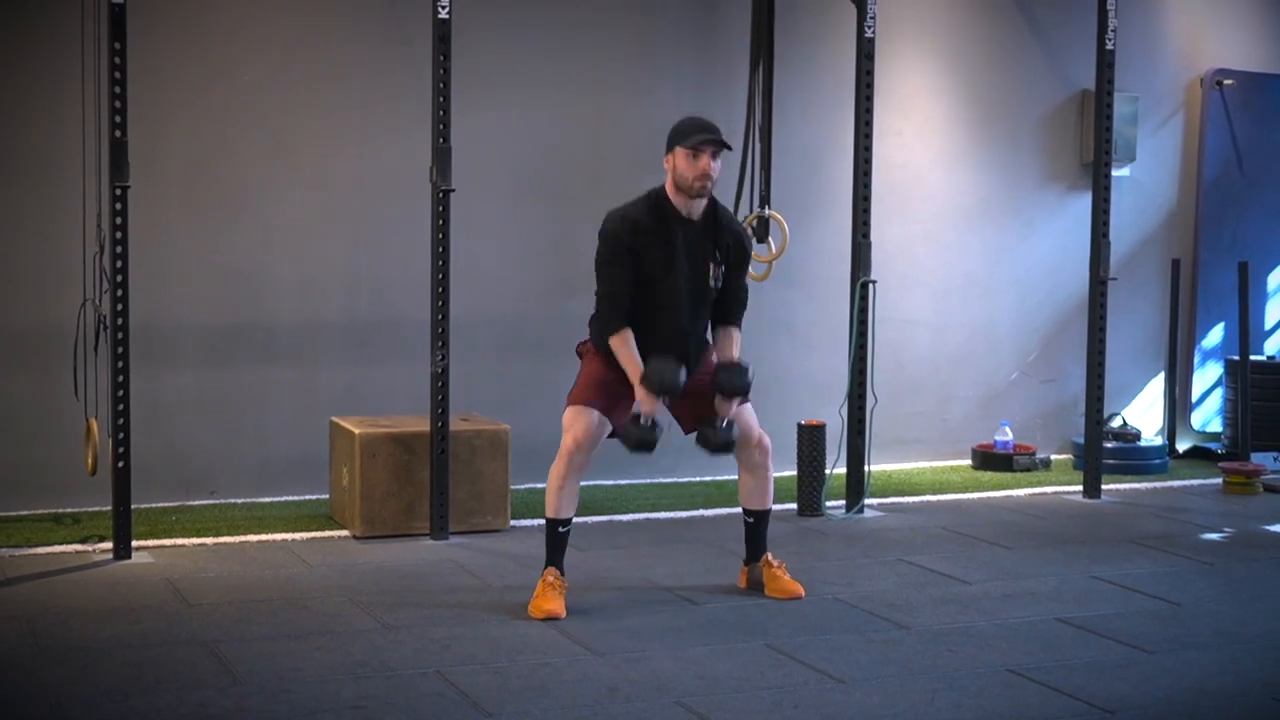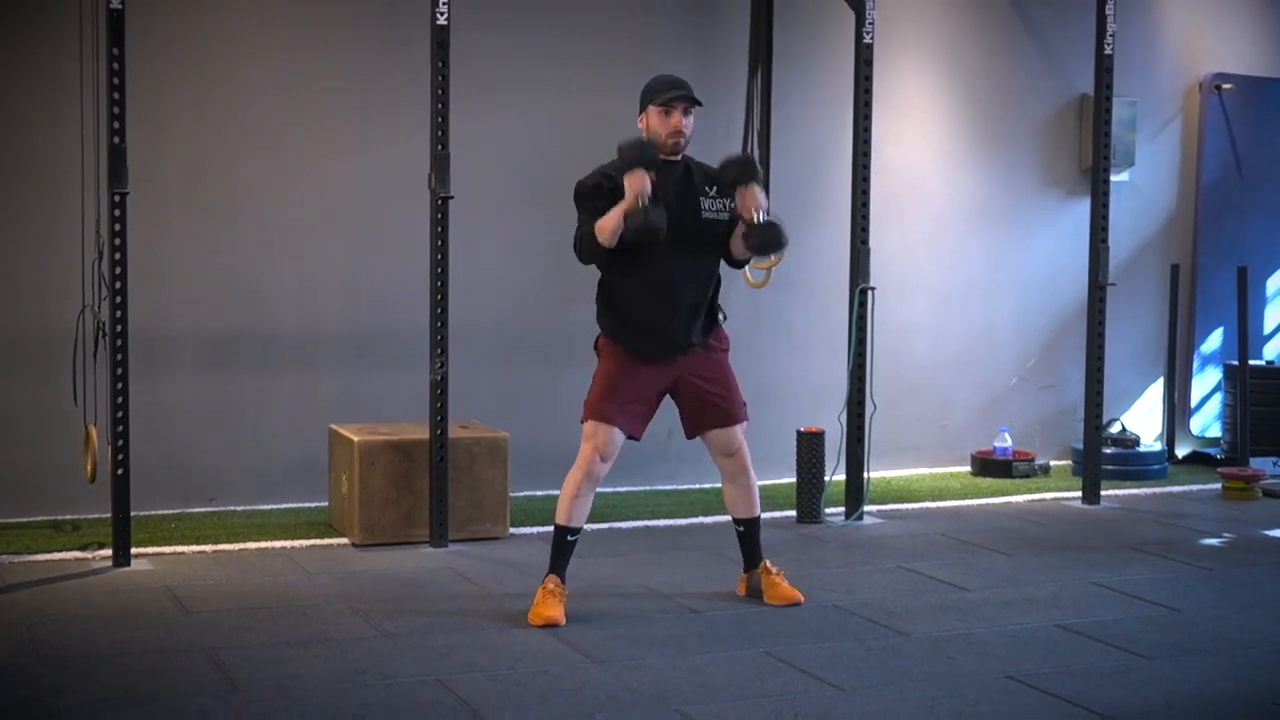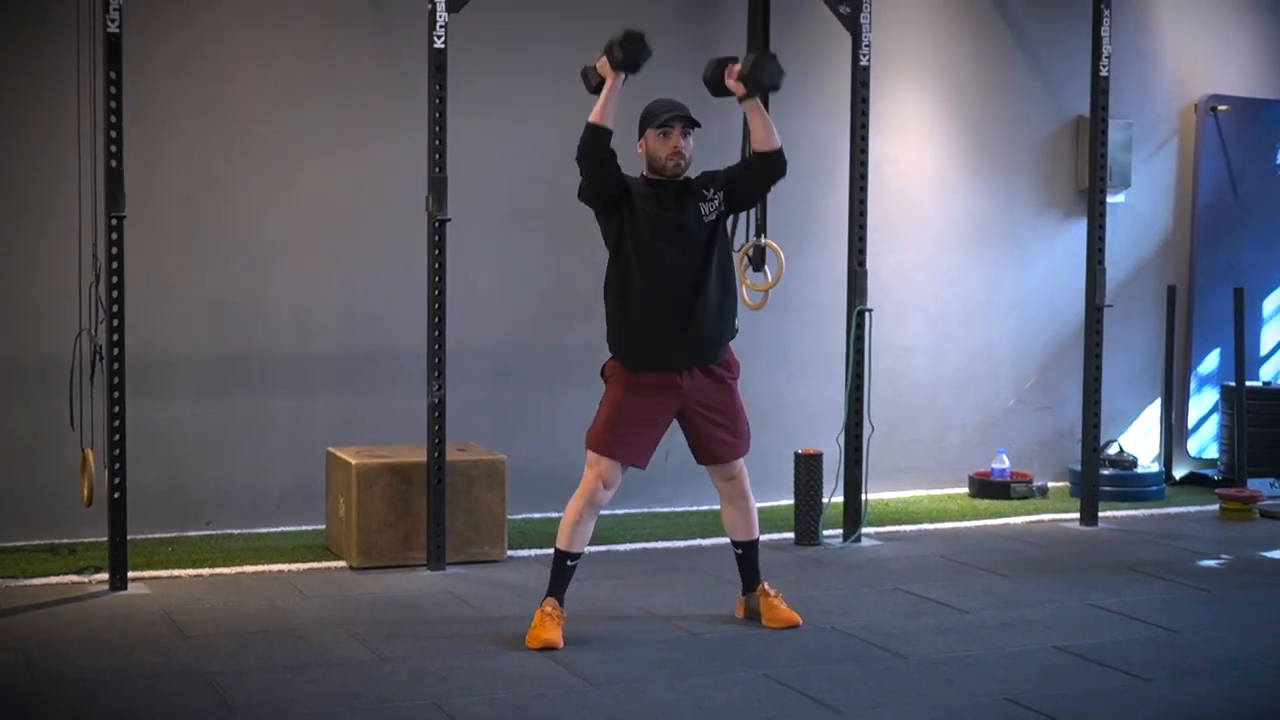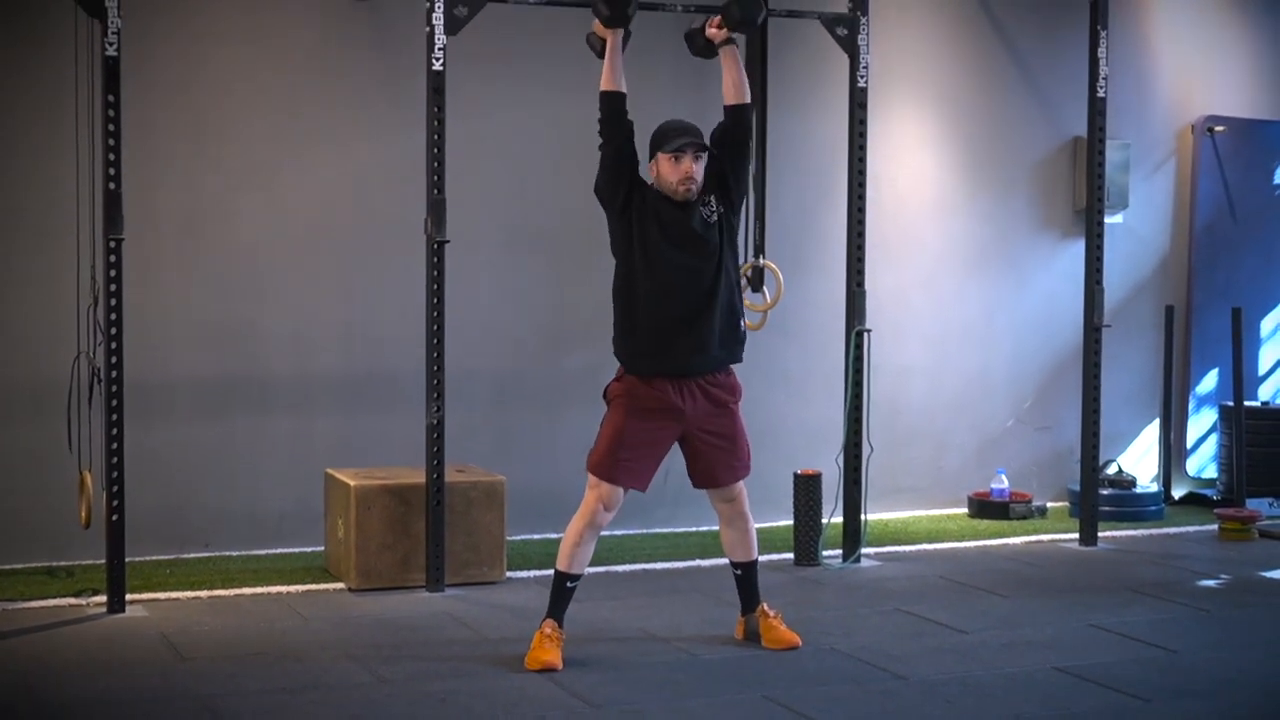
dt=0.2s
person 1, frame 1
left shoulder: (730, 234)
right shoulder: (628, 224)
left elbow: (728, 313)
right elbow: (613, 314)
right wrist: (640, 381)
left hip: (690, 358)
right hip: (617, 353)
left knee: (756, 444)
right knee: (575, 444)
left ankle: (757, 564)
right ankle: (552, 574)
person 1, frame 2
left shoulder: (711, 183)
right shoulder: (611, 181)
left elbow: (737, 255)
right elbow: (588, 249)
left wrist: (751, 219)
right wrist: (627, 204)
left hip: (700, 345)
right hip: (630, 346)
left knee: (736, 454)
right knee: (594, 457)
left ankle: (756, 571)
right ankle: (553, 582)
person 1, frame 3
left shoulder: (712, 192)
right shoulder: (623, 197)
left elbow: (769, 166)
right elbow: (591, 157)
left wrist: (749, 96)
right wrist: (611, 85)
left hip: (710, 369)
right hip: (641, 373)
left knee: (735, 482)
right knee: (597, 485)
left ankle: (754, 594)
right ankle: (552, 605)
person 1, frame 4
left shoulder: (721, 201)
right shoulder: (630, 206)
left elbow: (738, 125)
right elbow: (614, 130)
left wrist: (728, 48)
right wrist: (612, 45)
left hip: (713, 389)
right hip: (644, 390)
left knee: (734, 503)
right knee: (598, 506)
left ankle: (754, 615)
right ankle: (551, 626)
